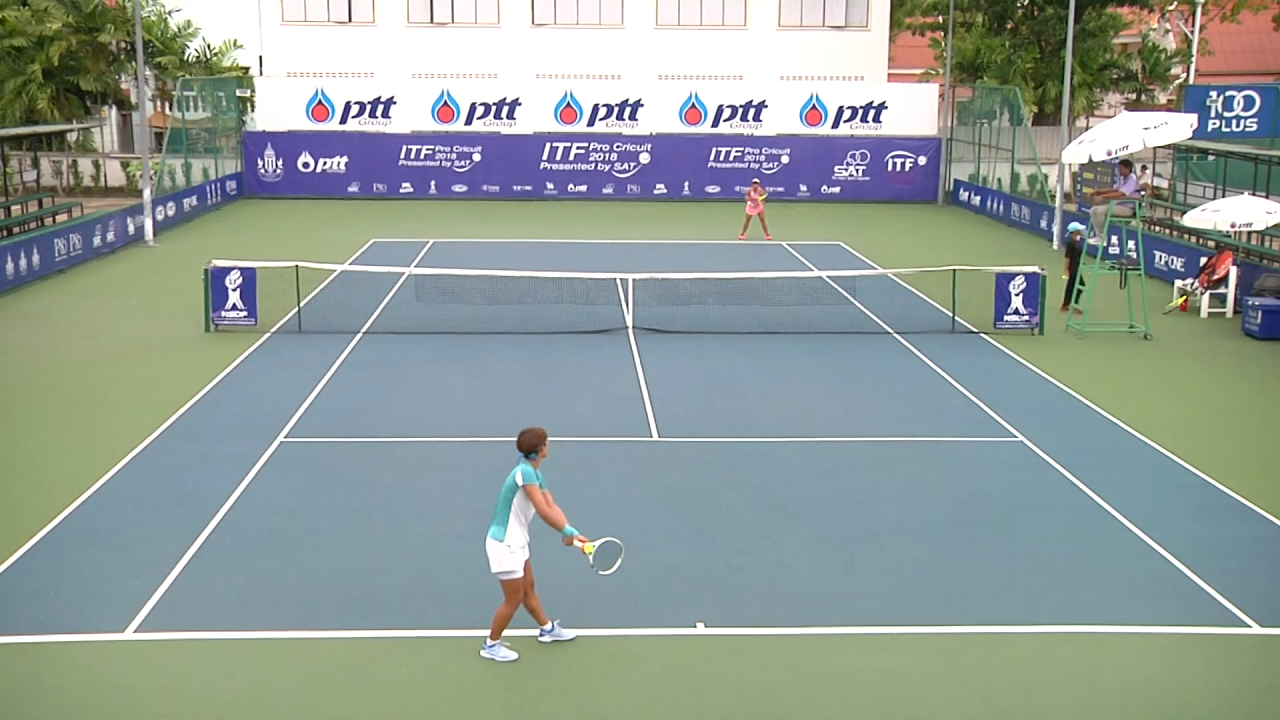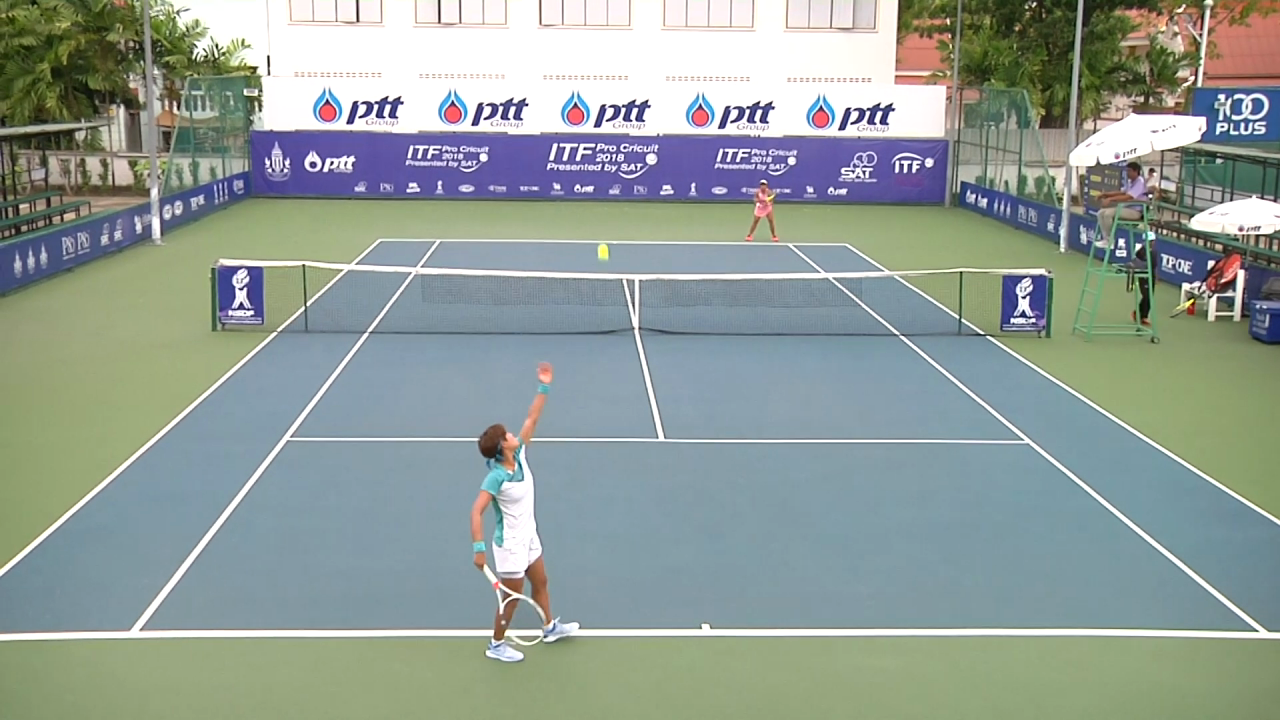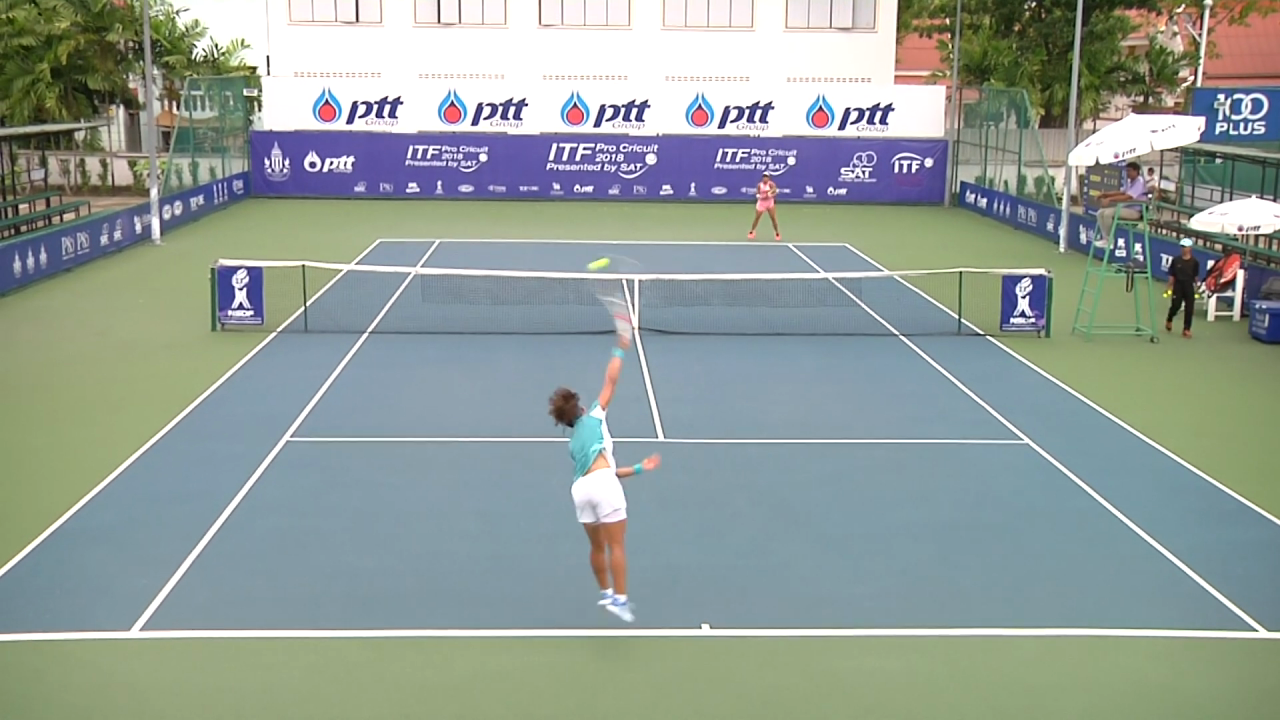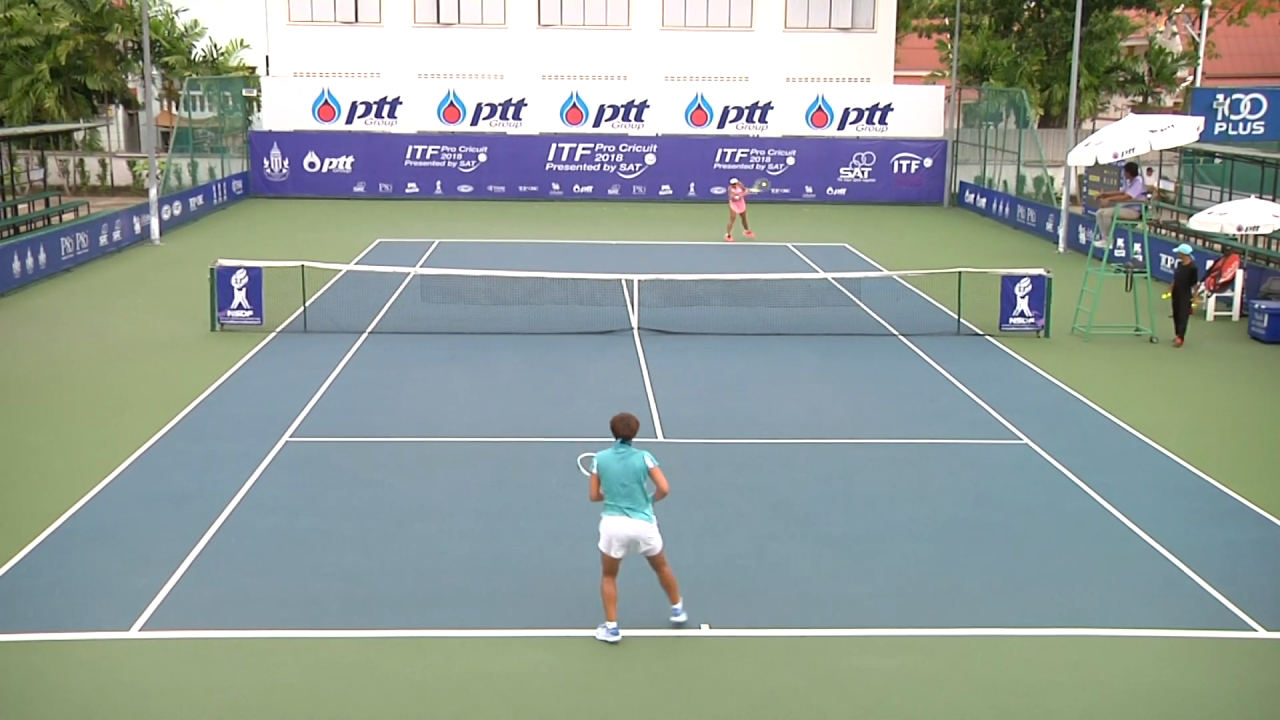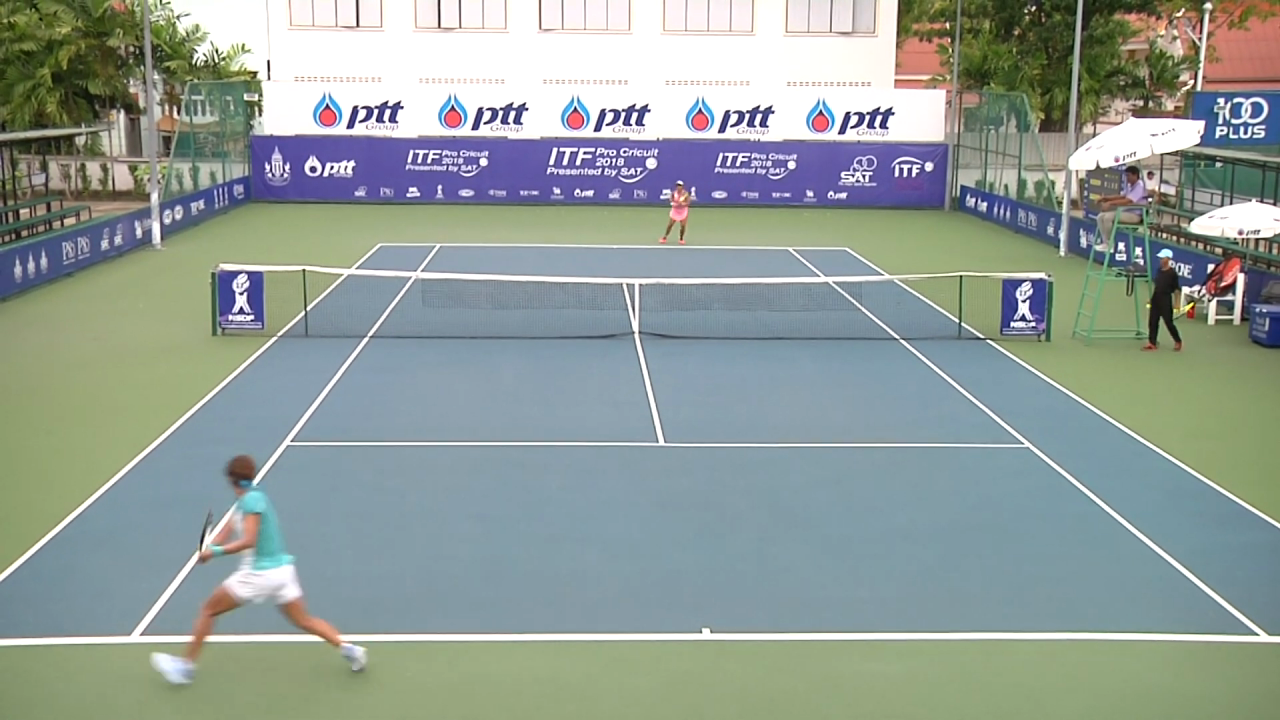
dt=1s
person 1, frame 1
left shoulder: (534, 474)
right shoulder: (524, 472)
left elbow: (552, 507)
right elbow: (543, 511)
left wrist: (573, 533)
right wrist: (567, 532)
left hip: (517, 541)
right hip: (504, 544)
left knee: (528, 588)
right knee: (514, 598)
left ankle: (548, 629)
right ankle: (491, 645)
person 1, frame 2
left shoulder: (518, 456)
right shoulder: (495, 478)
left elbow: (532, 418)
right elbow: (476, 513)
left wrist: (544, 387)
right wrist: (478, 549)
left hip: (529, 538)
right hip: (510, 546)
left knee: (540, 583)
right knee: (512, 599)
left ankle: (550, 629)
right ankle: (496, 645)
person 1, frame 3
left shoulder: (575, 444)
right shoulder: (592, 417)
right elbow: (610, 380)
left wrist: (639, 469)
right wrist: (619, 351)
left hip: (581, 491)
right hip: (603, 486)
left knee: (597, 547)
right knee: (616, 546)
left ankle: (607, 593)
right ankle: (619, 599)
person 1, frame 4
left shoulder: (600, 458)
right shoulder: (643, 457)
left elbow: (593, 496)
right elbow: (664, 489)
left hip: (613, 525)
right hip: (643, 525)
left knee: (608, 576)
right knee: (661, 567)
left ankle: (611, 627)
right ankle: (677, 610)
person 1, frame 5
left shoulder: (251, 500)
right shoulder: (243, 503)
left elbow: (249, 541)
right elbow: (226, 533)
left wrist: (216, 552)
right wrist: (210, 547)
left hip: (260, 573)
right hip: (282, 569)
left knee: (208, 611)
right knee: (304, 620)
left ankle: (186, 665)
right ankle: (347, 648)
